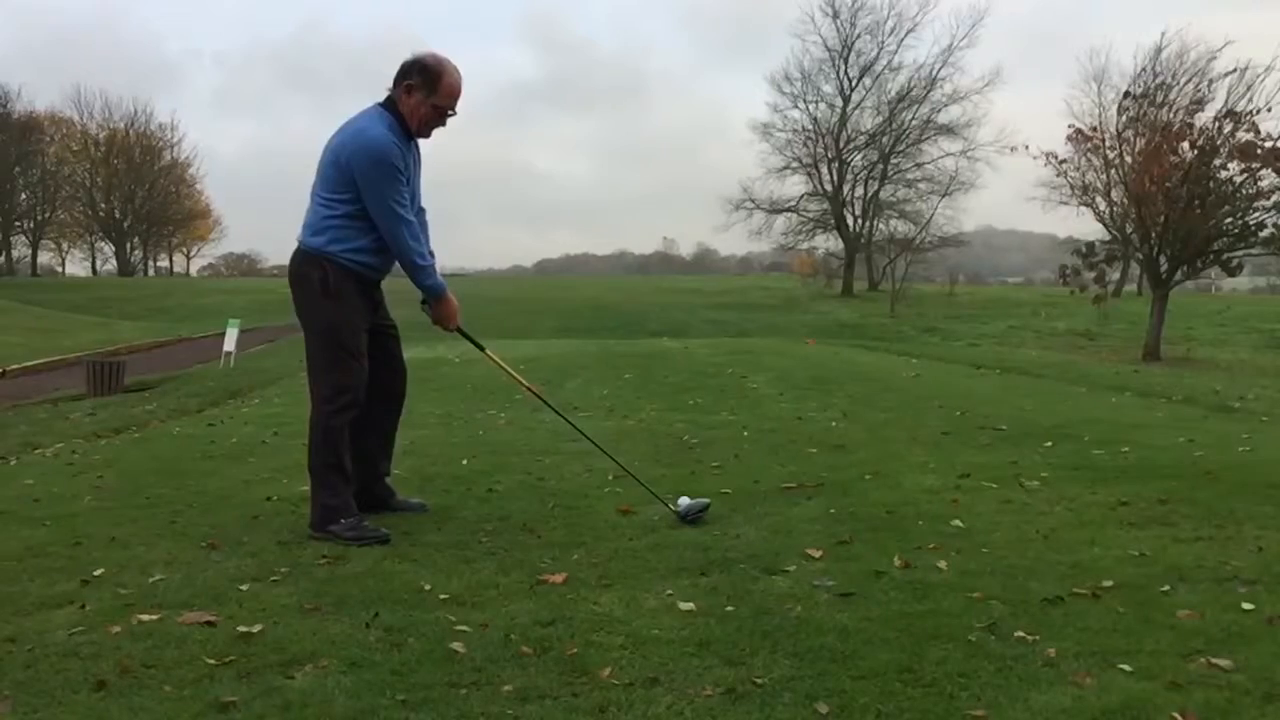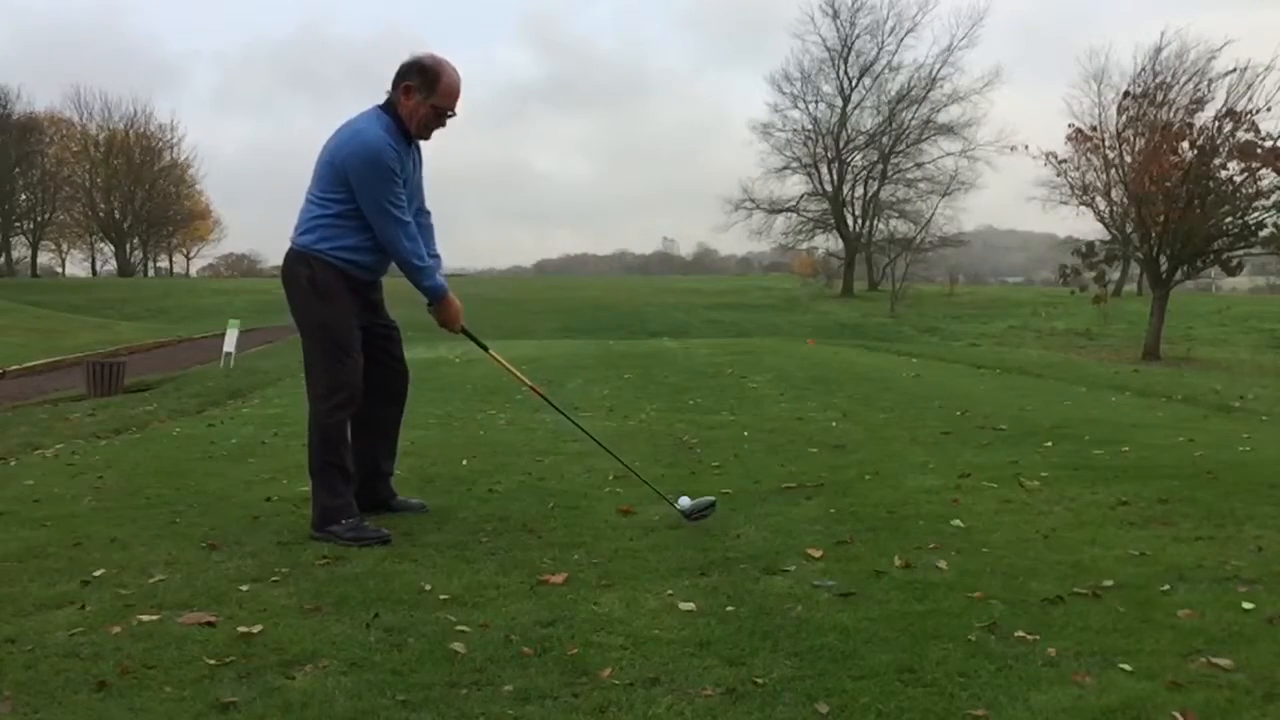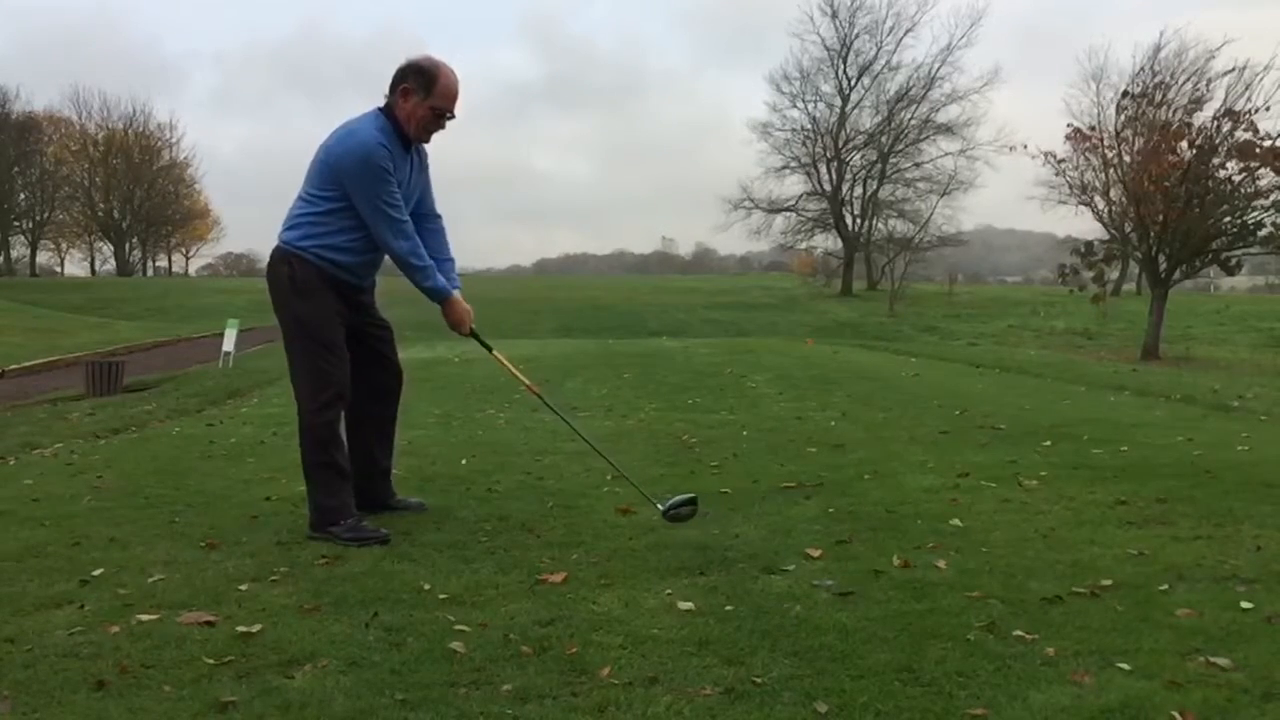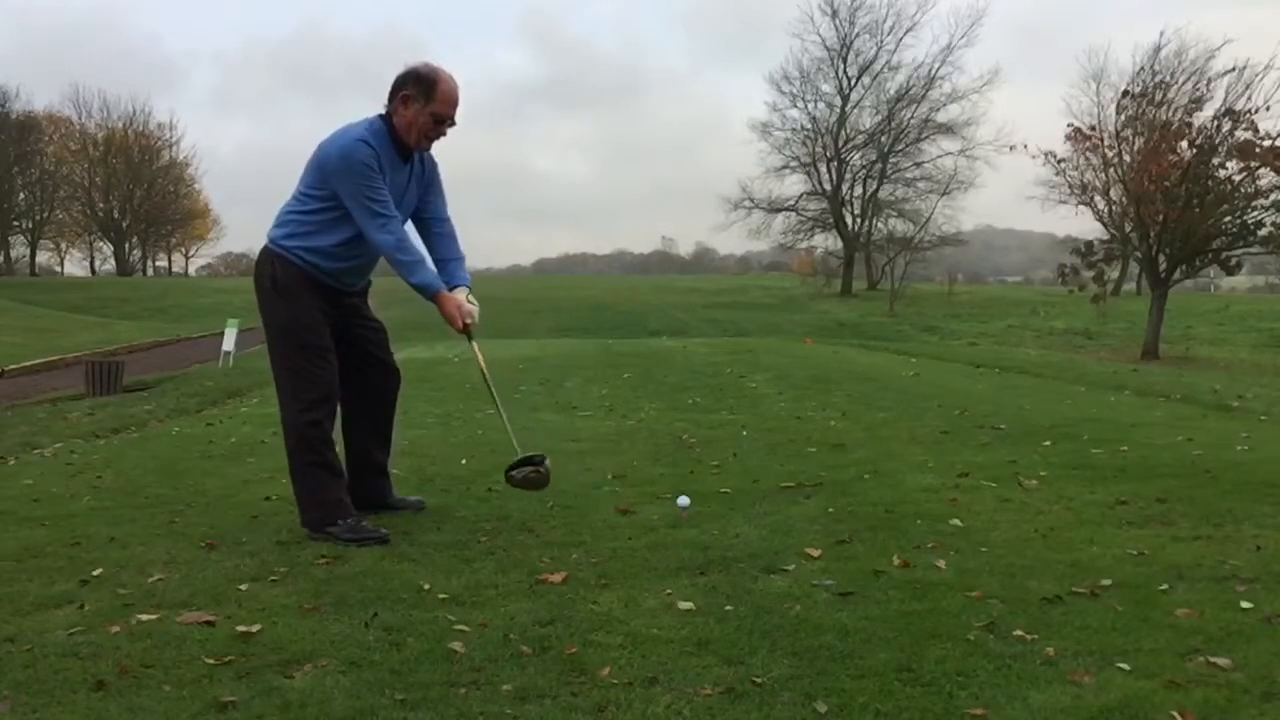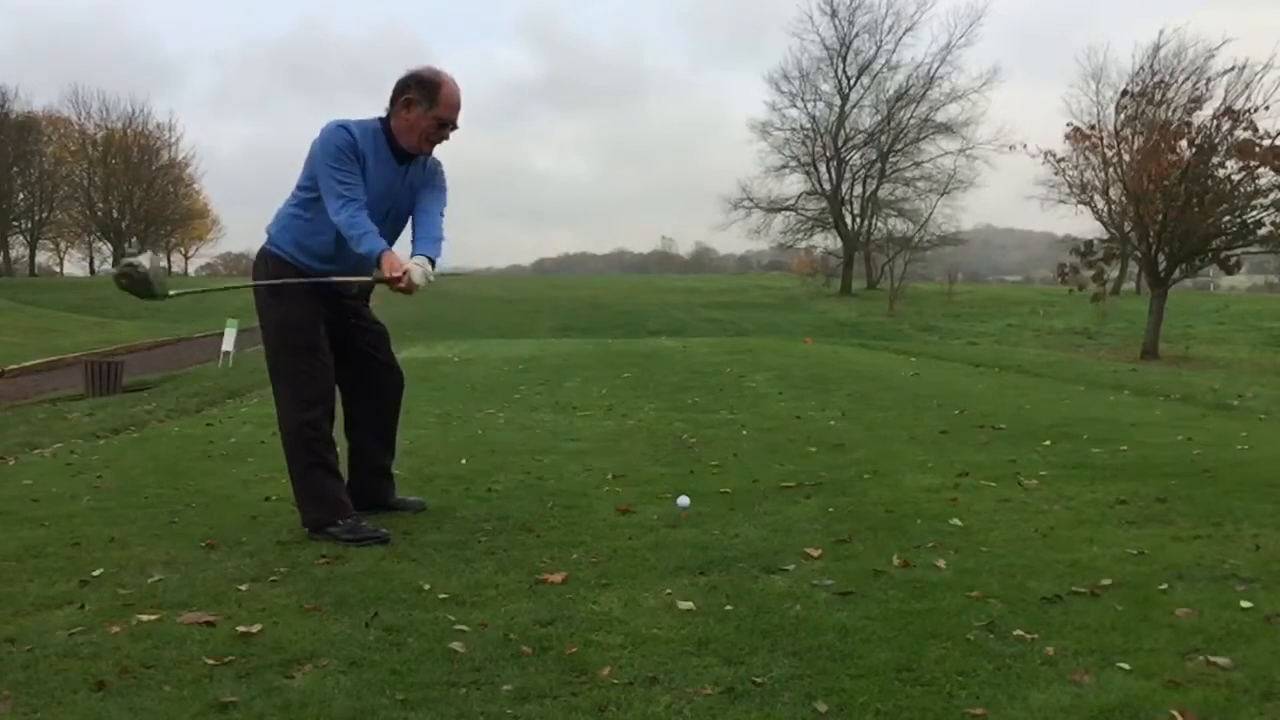
dt=1s
person 1, frame 1
left shoulder: (402, 138)
right shoulder: (373, 141)
left elbow: (412, 218)
right elbow: (396, 230)
left wrist: (432, 284)
right wrist: (436, 292)
left hip: (359, 279)
right hip: (328, 277)
left knee: (386, 381)
right knee: (341, 390)
left ankle: (369, 488)
right ankle: (331, 512)
person 1, frame 2
left shoulder: (405, 141)
right shoulder: (370, 143)
left elbow: (417, 218)
right elbow: (395, 233)
left wrist: (439, 282)
right wrist: (438, 294)
left hip: (357, 279)
right hip: (320, 276)
left knee: (388, 379)
right knee: (339, 390)
left ankle: (372, 490)
right ankle: (334, 513)
person 1, frame 3
left shoulder: (413, 151)
right shoulder: (364, 145)
left elbow: (426, 222)
right elbow: (396, 235)
left wrist: (452, 286)
right wrist: (443, 298)
left hip: (350, 280)
right hip: (305, 275)
left knee: (381, 378)
right knee: (327, 392)
left ankle: (372, 491)
right ankle: (332, 513)
person 1, frame 4
left shoulder: (422, 164)
right shoulder: (354, 148)
left elbow: (438, 228)
right elbow: (385, 232)
left wrist: (460, 287)
right wrist: (437, 294)
left hip: (344, 285)
right hip: (293, 277)
left knee: (377, 379)
right knee: (314, 394)
left ankle: (369, 490)
right ankle: (327, 512)
person 1, frame 5
left shoulder: (429, 172)
right shoulder: (342, 138)
left elbow: (429, 222)
right elbow: (347, 211)
left wrist: (422, 261)
right wrist: (384, 257)
left hip: (346, 287)
right hip: (289, 275)
left knee: (381, 382)
right knee: (309, 396)
left ankle: (371, 491)
right ankle: (326, 513)
